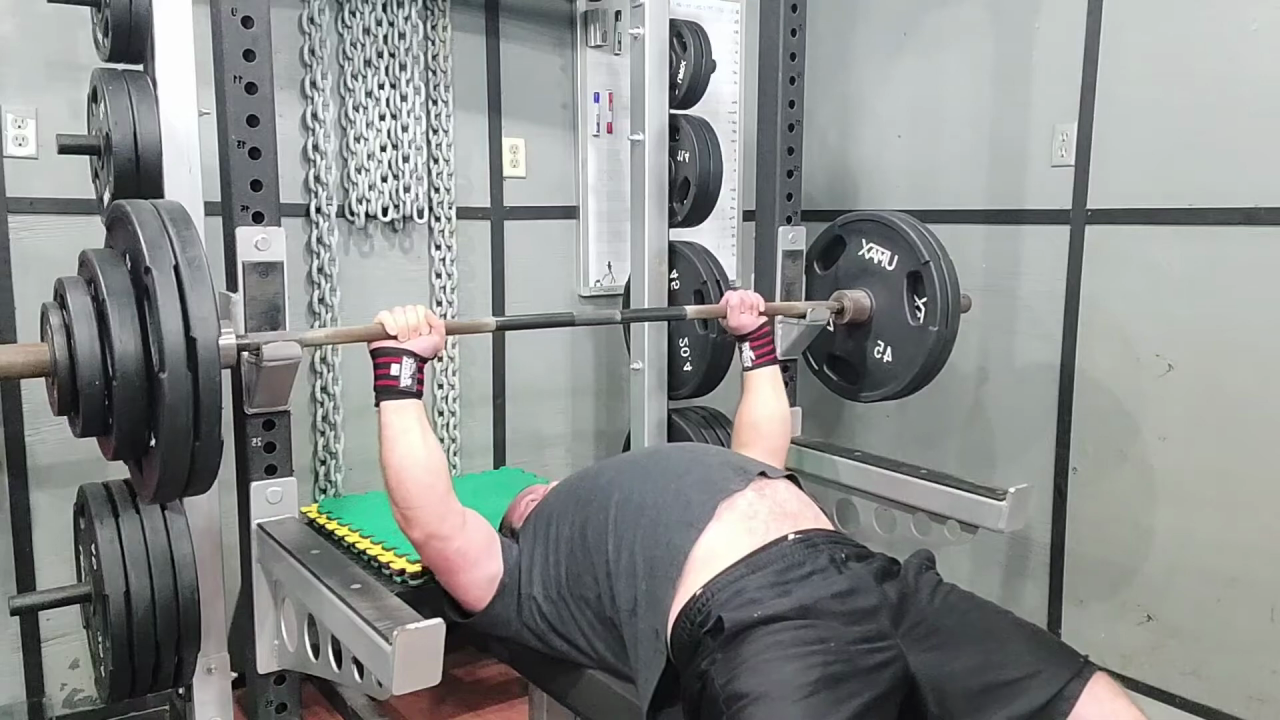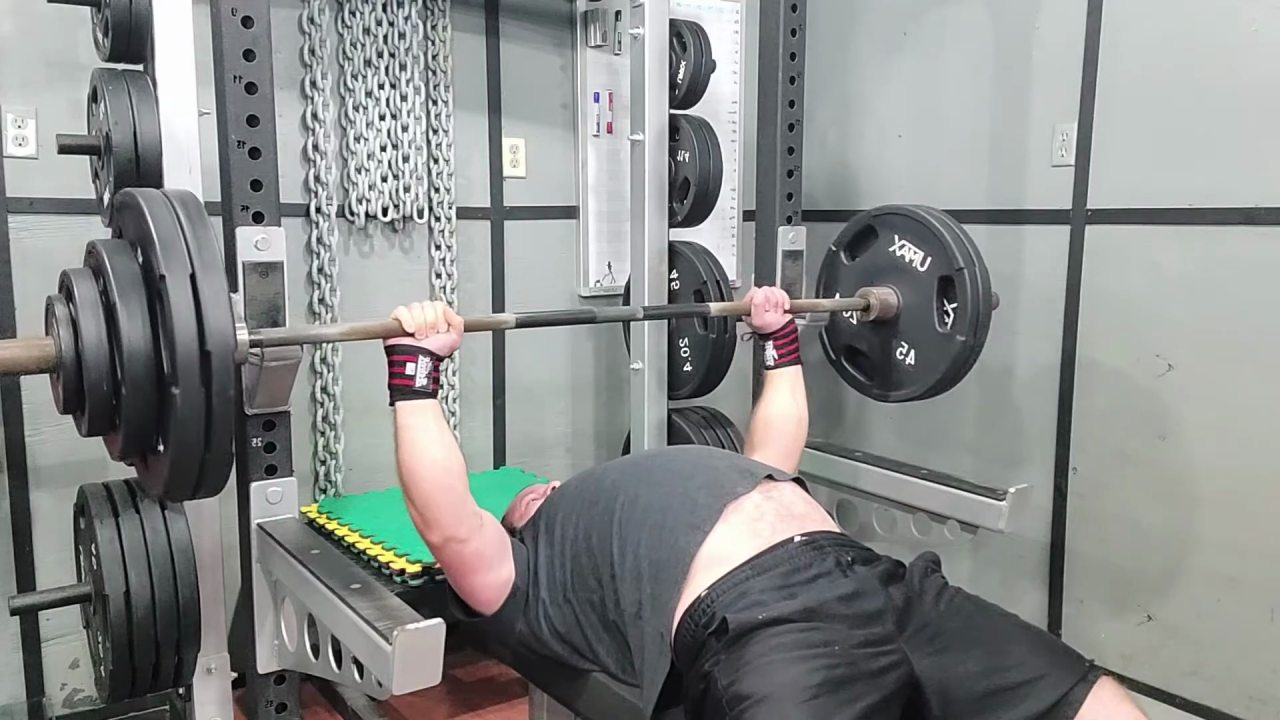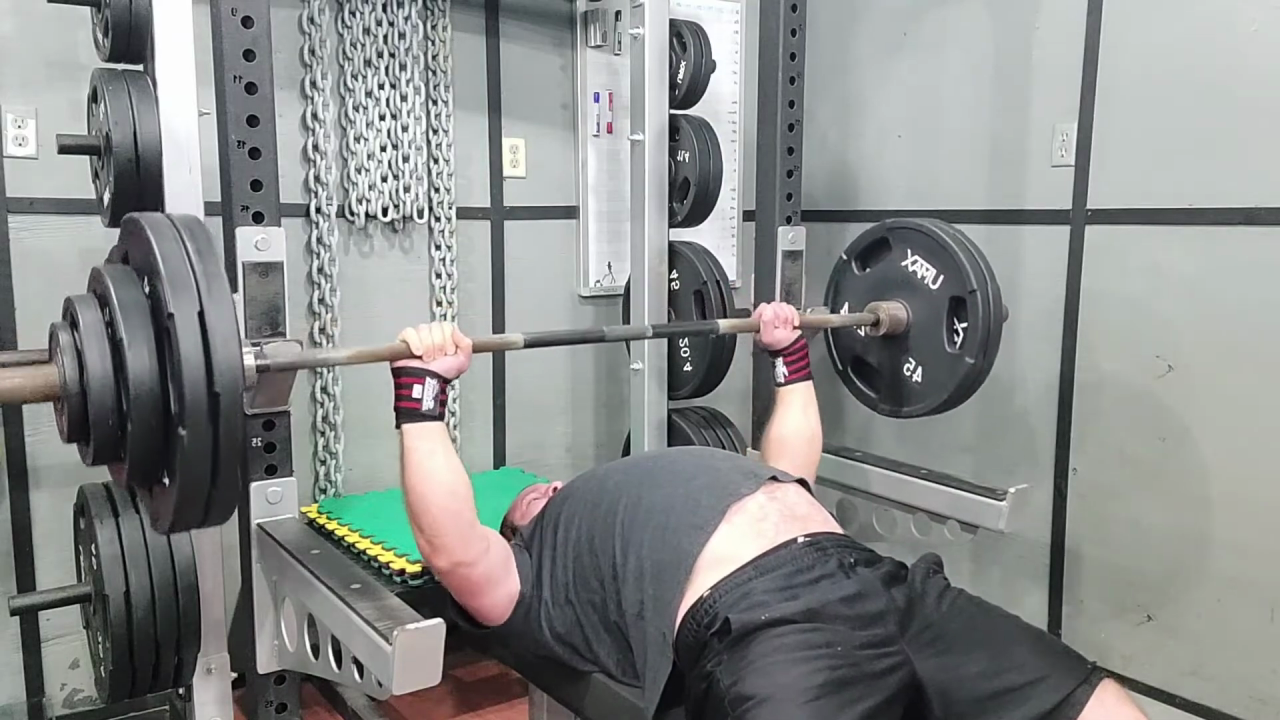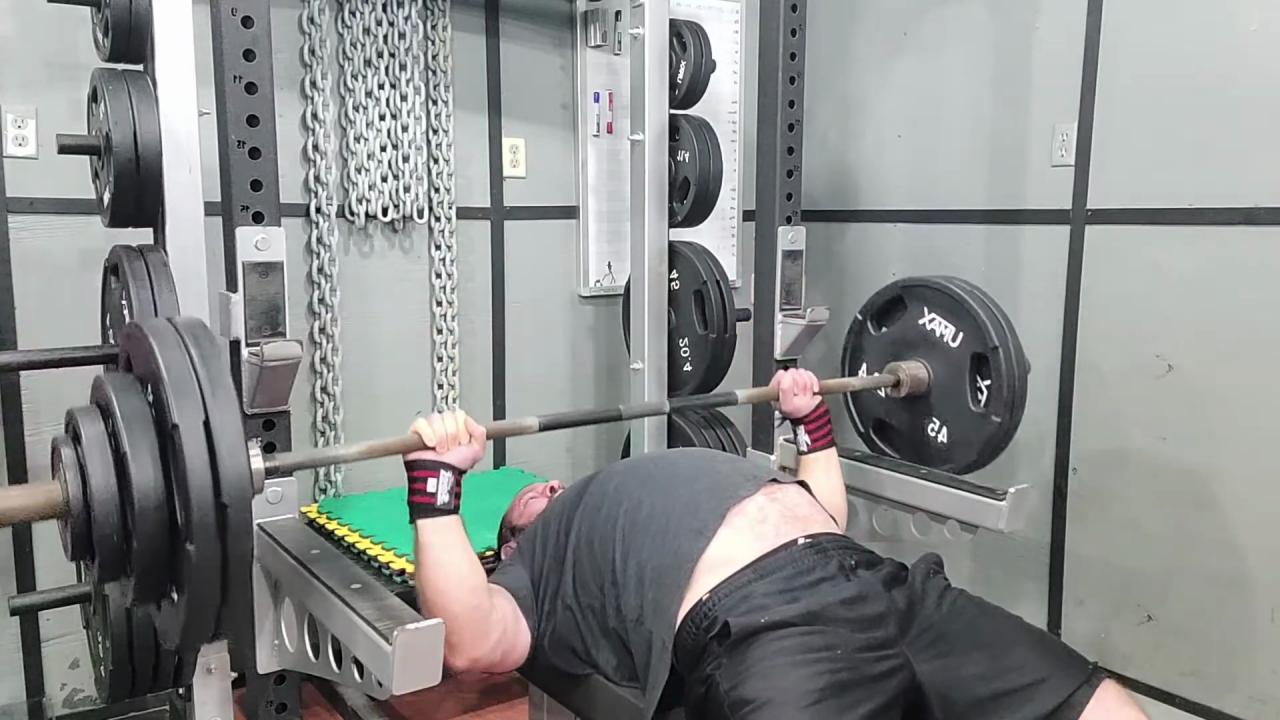
dt=1s
person 1, frame 1
left shoulder: (637, 499)
right shoulder: (526, 572)
left elbow: (763, 454)
right elbow: (432, 521)
left wrist: (757, 343)
right wrist: (401, 372)
left hip: (878, 583)
right hip: (749, 623)
person 1, frame 2
left shoulder: (639, 501)
right shoulder: (530, 577)
left elbow: (774, 454)
right elbow: (447, 522)
left wrist: (780, 337)
right wrist: (416, 367)
left hip: (882, 584)
right hip: (755, 628)
person 1, frame 3
left shoulder: (642, 503)
right shoulder: (536, 575)
left elbow: (790, 473)
right elbow: (454, 549)
left wrist: (789, 356)
right wrist: (423, 390)
left hip: (885, 586)
right hip: (755, 628)
person 1, frame 4
right shoulder: (536, 570)
right elbow: (470, 643)
left wrist: (810, 421)
right wrist: (436, 480)
left hip: (886, 587)
right hip: (753, 629)
